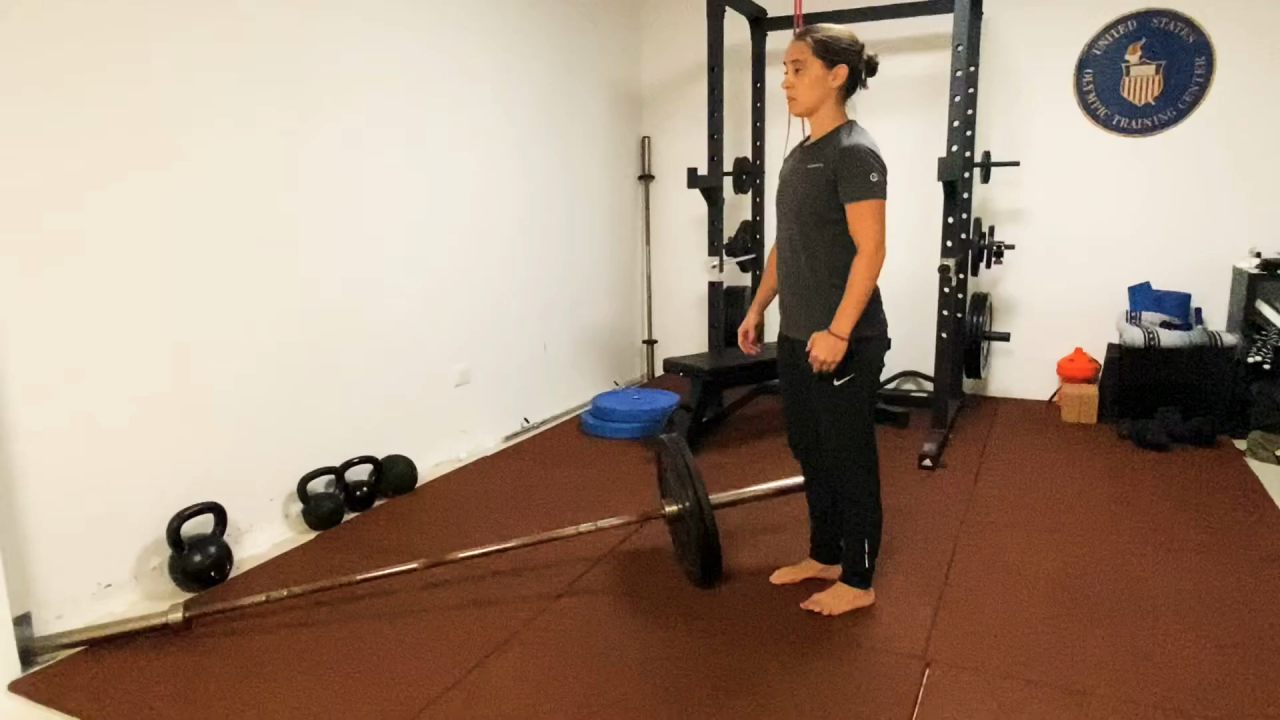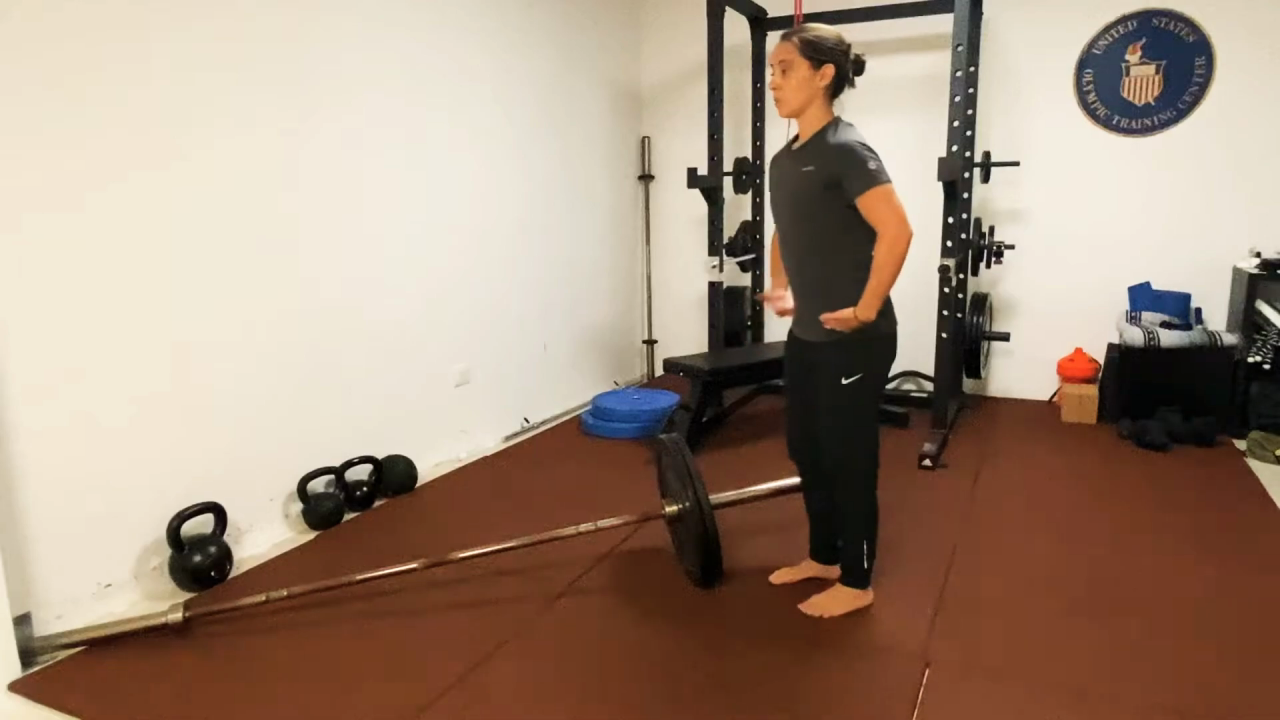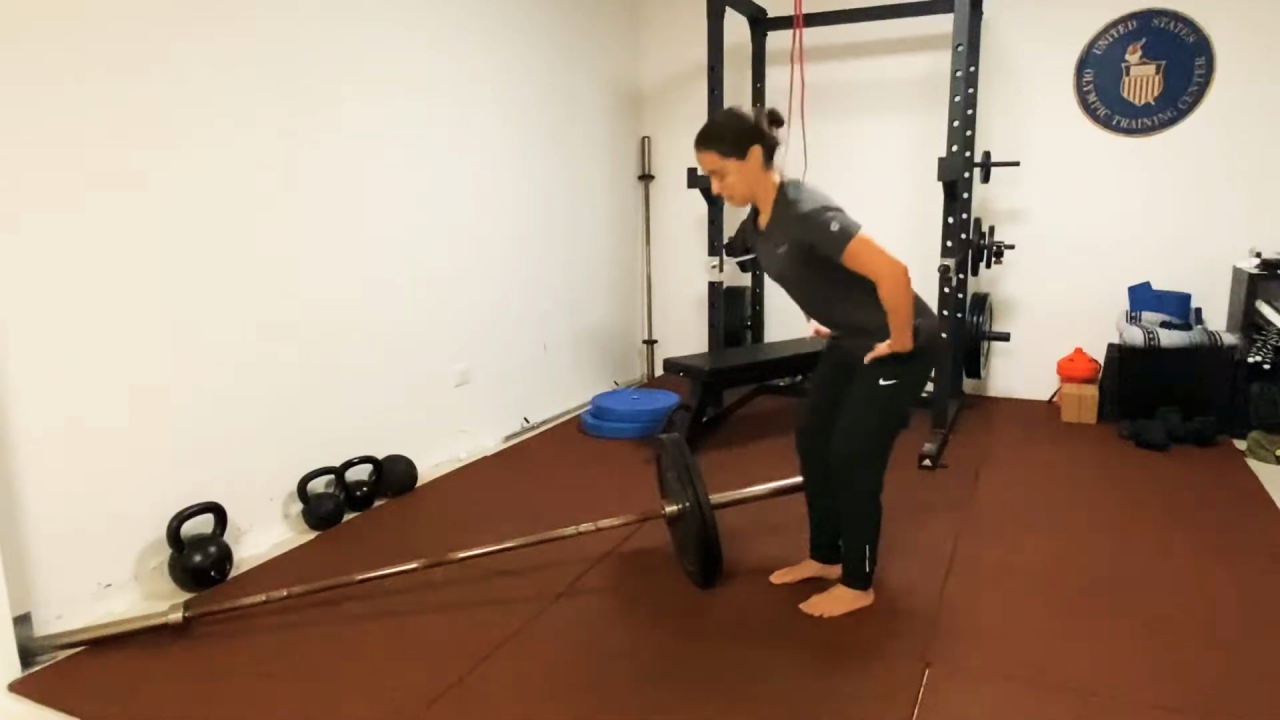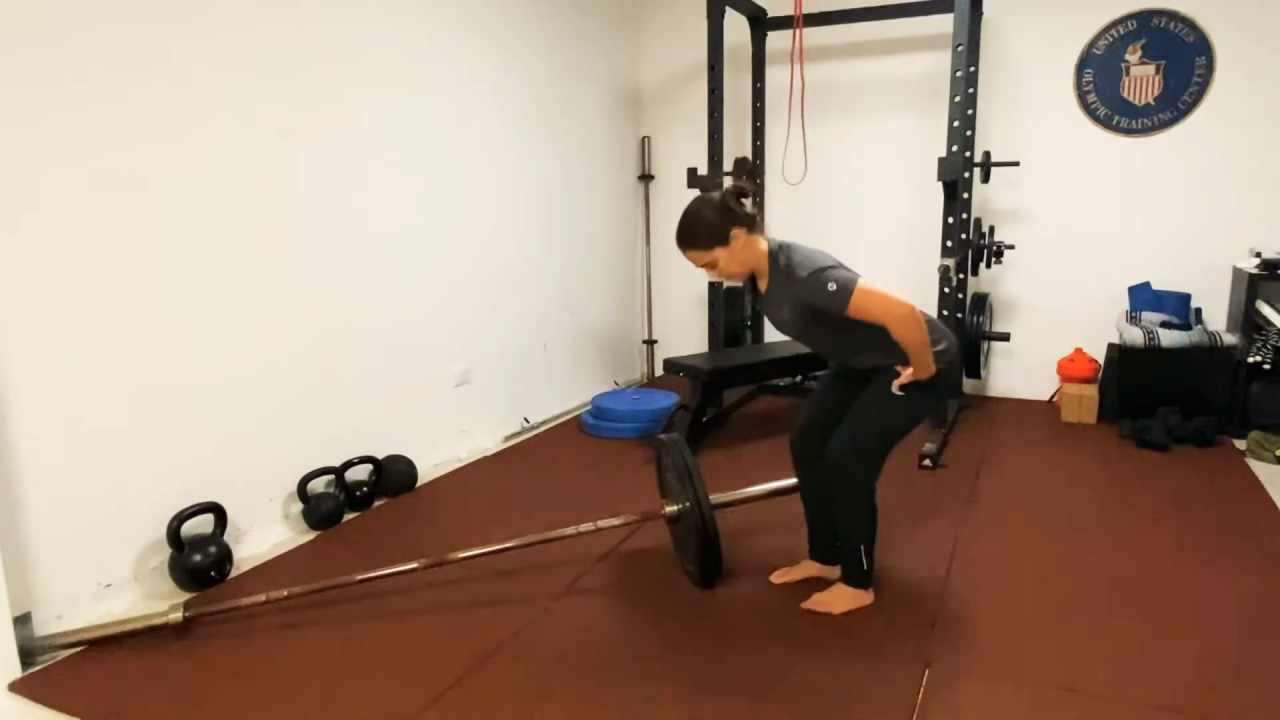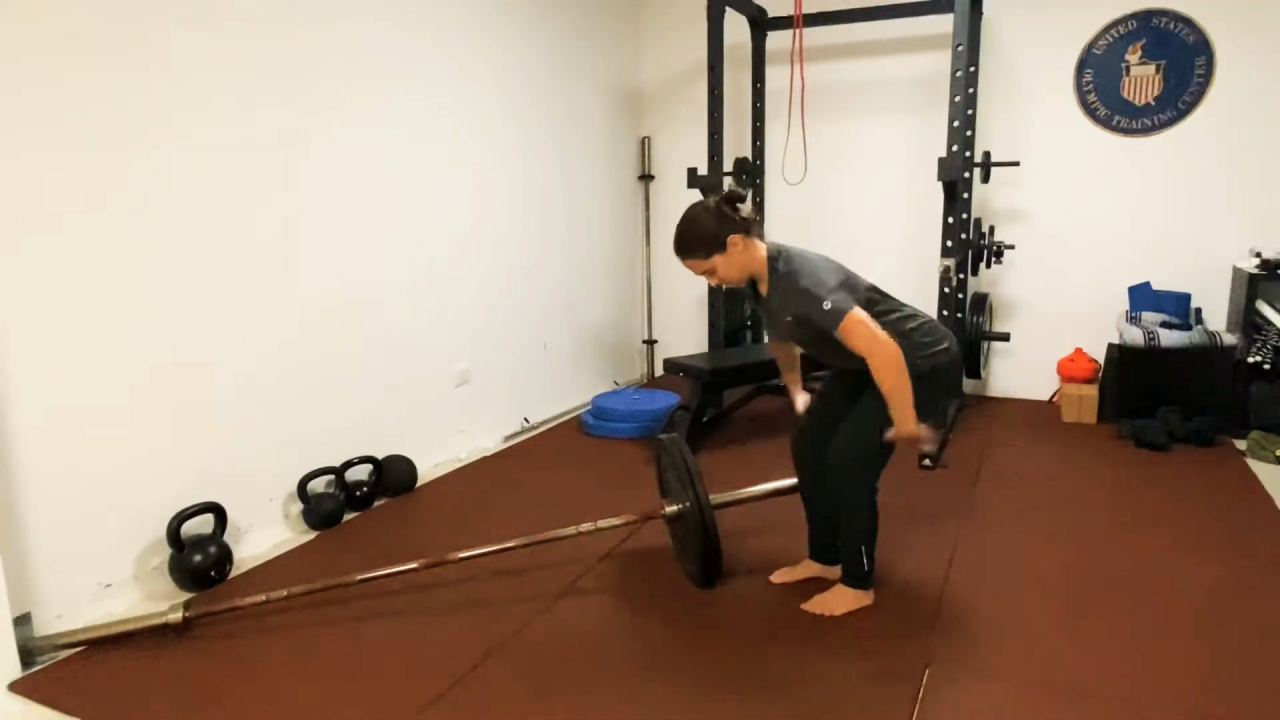
dt=0.4s
person 1, frame 1
left shoulder: (855, 153)
right shoulder: (799, 156)
left elbow: (871, 251)
left wrist: (839, 333)
right wrist: (756, 311)
left hip: (843, 340)
right hip: (798, 335)
left knee: (848, 458)
right knee: (810, 452)
left ankle: (858, 582)
right ankle: (825, 556)
person 1, frame 2
left shoulder: (846, 151)
right shoulder: (786, 157)
left elbow: (896, 232)
left wrist: (865, 310)
right wrist: (780, 287)
left hip: (854, 339)
right hip: (809, 334)
left knee: (847, 457)
right knee: (806, 451)
left ankle: (857, 582)
right ankle: (824, 557)
person 1, frame 3
left shoulder: (807, 214)
right shoulder: (756, 223)
left elbow: (892, 272)
left wrist: (902, 342)
right wrist: (821, 320)
left hip: (894, 343)
right hip: (850, 340)
left knee: (853, 455)
right knee: (813, 441)
left ankle: (857, 583)
right ankle: (825, 557)
person 1, frame 4
left shoulder: (803, 274)
right shoulder: (759, 276)
left elbow: (903, 314)
left wrist: (922, 370)
left hip: (918, 359)
right hip: (862, 360)
left knee: (847, 458)
right knee: (807, 445)
left ankle: (857, 584)
right ankle: (824, 558)
person 1, frame 5
left shoulder: (802, 280)
right shoulder: (758, 282)
left elbow: (884, 351)
right elbow: (782, 340)
left wrist: (907, 426)
right wrist: (796, 393)
left hip: (924, 360)
right hip: (868, 358)
left knee: (848, 459)
right knee: (807, 445)
left ankle: (857, 584)
right ankle: (824, 559)
